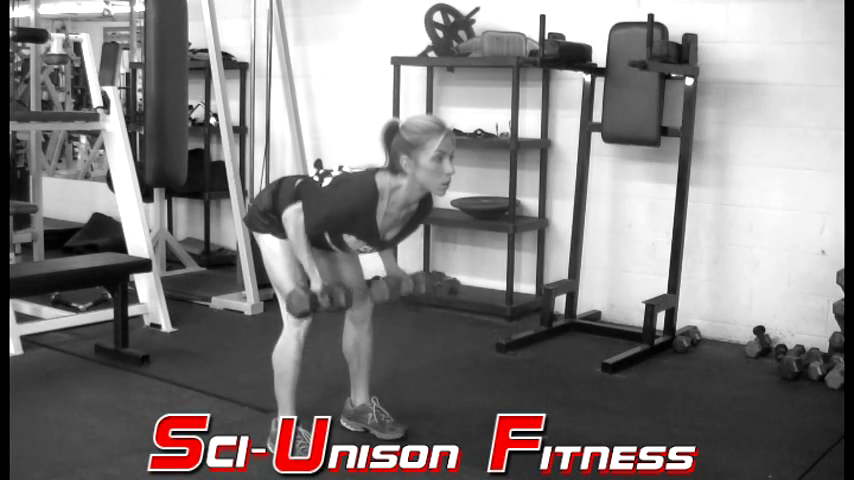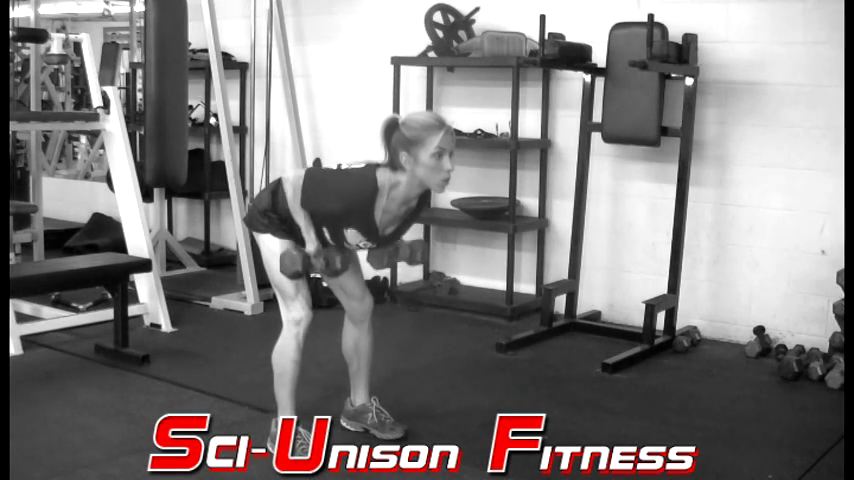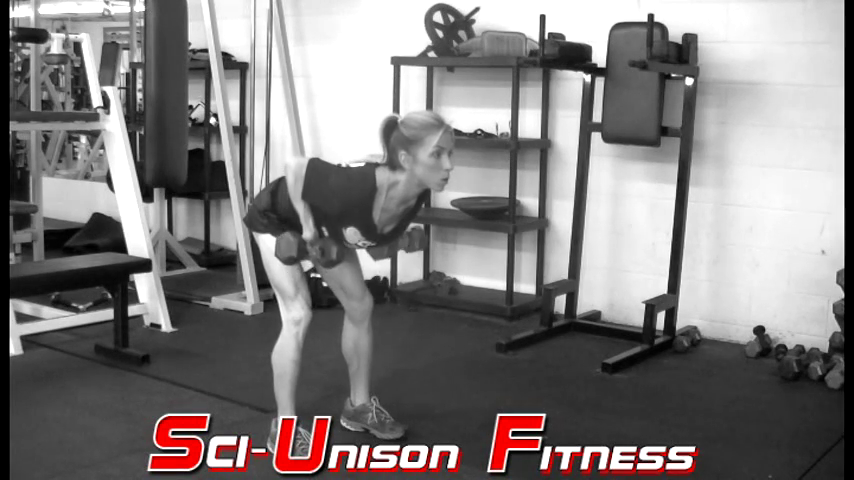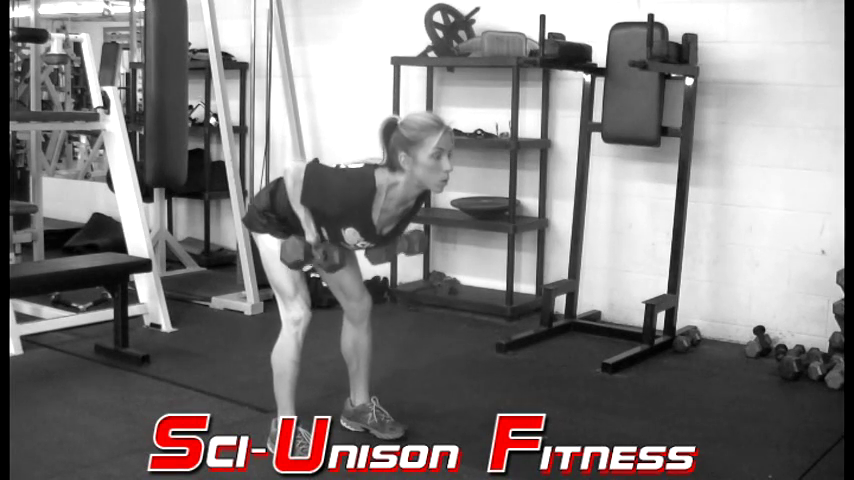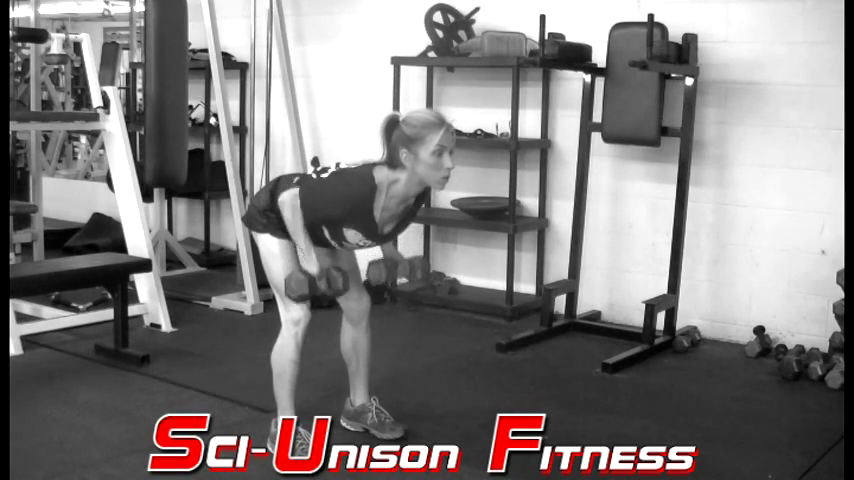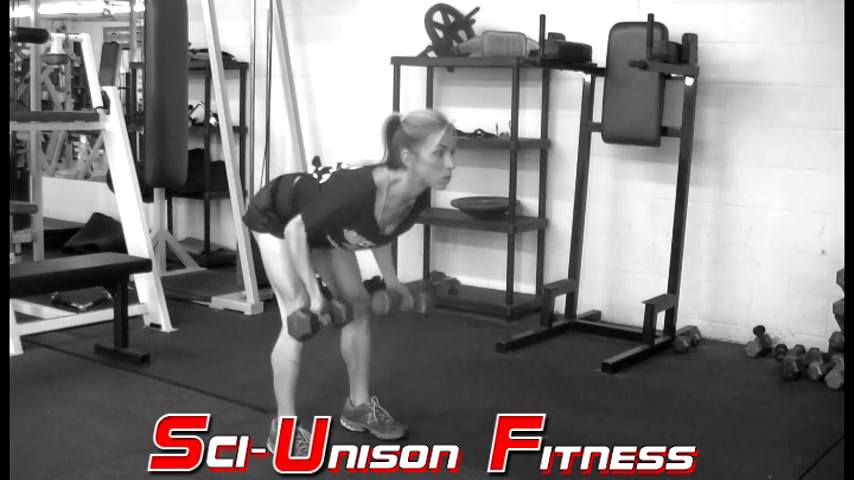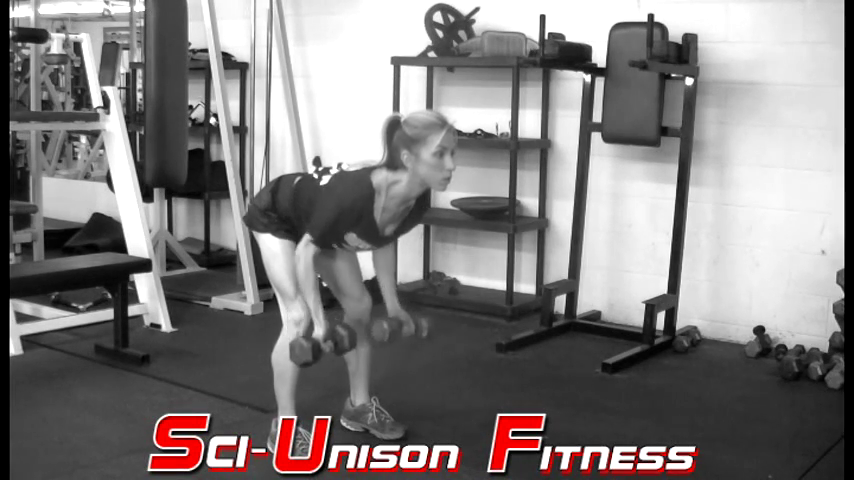
dt=0.2s
person 1, frame 1
left shoulder: (420, 204)
right shoulder: (360, 195)
right elbow: (292, 216)
left wrist: (391, 267)
right wrist: (314, 280)
left hip: (321, 224)
right hip: (277, 217)
left knee: (362, 305)
right knee: (301, 316)
left ankle: (360, 406)
person 1, frame 2
left shoulder: (418, 199)
right shoulder: (359, 188)
right elbow: (292, 180)
left wrist: (389, 242)
right wrist: (309, 238)
left hip: (323, 221)
right hip: (277, 217)
left knee: (360, 305)
right knee: (298, 315)
left ankle: (359, 406)
person 1, frame 3
left shoulder: (416, 195)
right shoulder: (358, 186)
right elbow: (295, 168)
left wrist: (382, 233)
right wrist: (307, 225)
left hip: (325, 222)
right hip: (277, 216)
left knee: (360, 305)
right knee: (298, 315)
left ankle: (359, 405)
right ankle: (283, 427)
person 1, frame 4
left shoulder: (416, 195)
right shoulder: (358, 188)
right elbow: (294, 172)
left wrist: (388, 235)
right wrist: (309, 229)
left hip: (326, 225)
right hip: (276, 217)
left knee: (359, 306)
right knee: (298, 315)
left ankle: (359, 405)
person 1, frame 5
left shoulder: (416, 194)
right shoulder: (358, 187)
right elbow: (288, 200)
left wrist: (389, 250)
right wrist: (309, 261)
left hip: (322, 225)
right hip: (276, 217)
left knee: (358, 306)
right knee: (297, 315)
left ankle: (359, 406)
person 1, frame 6
left shoulder: (417, 198)
right shoulder: (358, 190)
left elbow: (378, 231)
right elbow: (295, 229)
left wrist: (391, 280)
right wrist: (314, 295)
left hip: (323, 226)
right hip: (276, 216)
left knee: (359, 307)
right knee: (298, 315)
left ankle: (359, 406)
person 1, frame 7
left shoulder: (417, 200)
right shoulder: (355, 194)
left elbow: (382, 243)
right elbow: (305, 251)
left wrist: (392, 304)
right wrist: (319, 322)
left hip: (321, 222)
right hip: (277, 217)
left knee: (360, 306)
right knee: (298, 316)
left ankle: (359, 406)
